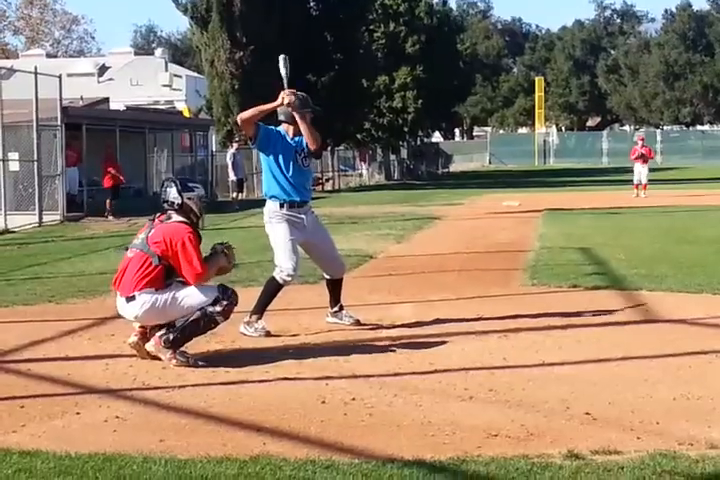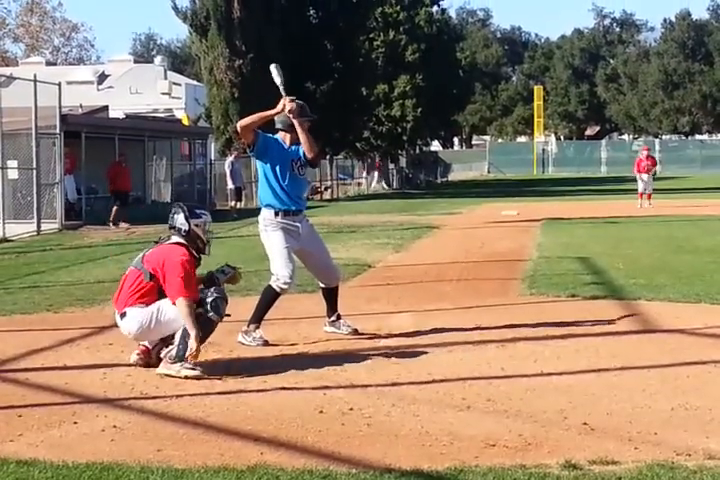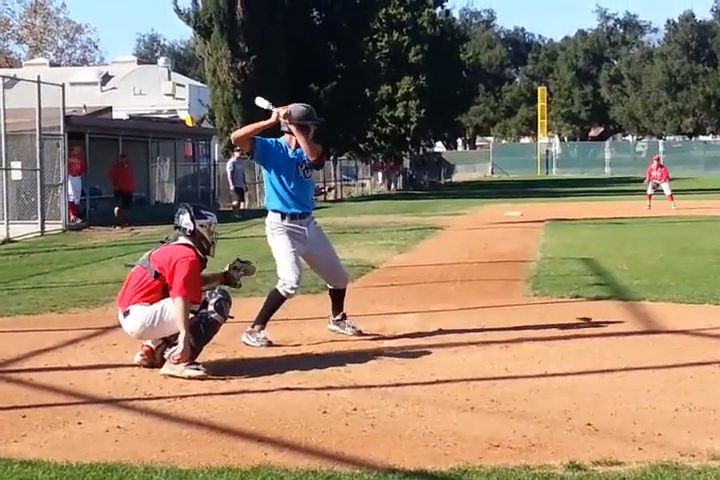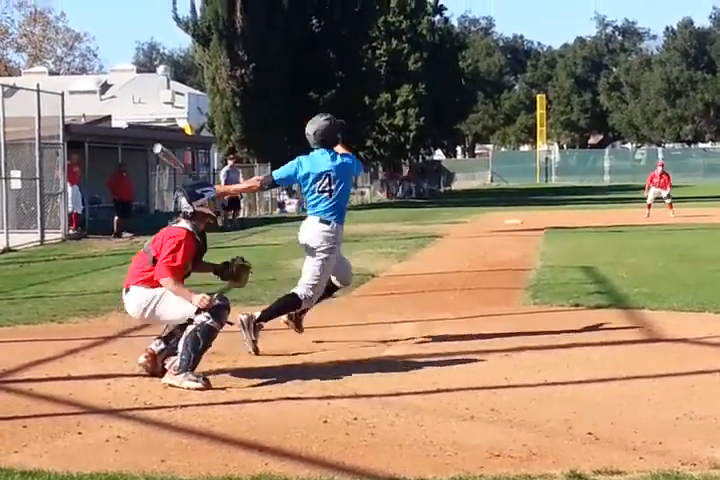
dt=1s
person 1, frame 1
left shoulder: (304, 140)
right shoulder: (269, 136)
left elbow: (315, 146)
right elbow: (242, 119)
left wrist: (294, 110)
right wrist: (277, 103)
left hip: (306, 212)
right hip: (279, 213)
left knee: (335, 265)
right knee: (286, 269)
left ankle: (335, 310)
right ankle: (252, 319)
person 1, frame 2
left shoulder: (300, 150)
right shoulder: (266, 144)
left elbow: (313, 156)
right elbow: (242, 127)
left wrist: (295, 119)
right wrist: (277, 111)
left hip: (300, 220)
right hip: (274, 221)
left knee: (329, 272)
right knee: (283, 277)
left ankle: (333, 319)
right ankle: (250, 329)
person 1, frame 3
left shoulder: (309, 148)
right shoulder: (269, 148)
left elbow: (315, 158)
right elbow: (237, 137)
left wrist: (293, 125)
right wrist: (270, 121)
left hip: (308, 224)
right hip: (281, 225)
left knee: (338, 275)
right knee: (290, 282)
left ankle: (338, 319)
right ankle: (255, 330)
person 1, frame 4
left shoulder: (300, 164)
right shoulder: (347, 163)
left elbow: (263, 182)
left wrist: (228, 189)
right wrist: (339, 147)
left hip: (309, 230)
right hip: (327, 232)
left knee: (343, 275)
right knee: (307, 292)
left ankle: (296, 312)
right ankle: (254, 321)
person 2, frame 1
left shoulder: (157, 223)
right shoulder: (182, 231)
right elbow: (198, 277)
left wrist: (210, 264)
right wrist: (217, 261)
left hip: (126, 301)
right hip: (143, 302)
left knee: (184, 287)
right knee: (226, 297)
left ankle: (145, 333)
right ankle: (166, 343)
person 2, frame 2
left shoulder: (167, 247)
right shoulder: (179, 256)
right elbow: (182, 299)
left wrist: (207, 280)
right wrist: (194, 334)
left hip: (129, 315)
right hip: (138, 319)
right knee: (215, 298)
left ankle: (149, 350)
right ankle: (174, 361)
person 2, frame 3
left shoulder: (172, 248)
right shoulder: (188, 256)
left elbow: (189, 283)
right elbow: (181, 297)
left wrist: (222, 277)
right wrist: (184, 335)
left hip: (131, 315)
right hip: (143, 318)
left knee: (200, 302)
right knee: (218, 300)
left ankle: (154, 350)
right ankle: (178, 361)
person 2, frame 4
left shoulder: (188, 232)
right shoulder: (181, 236)
left elbow: (187, 264)
right elbow: (166, 277)
left wrist: (217, 268)
right wrist: (193, 298)
left hip: (149, 294)
right hip: (143, 296)
left knee: (200, 312)
right knee: (216, 306)
left ankle: (157, 355)
right ankle: (179, 371)
